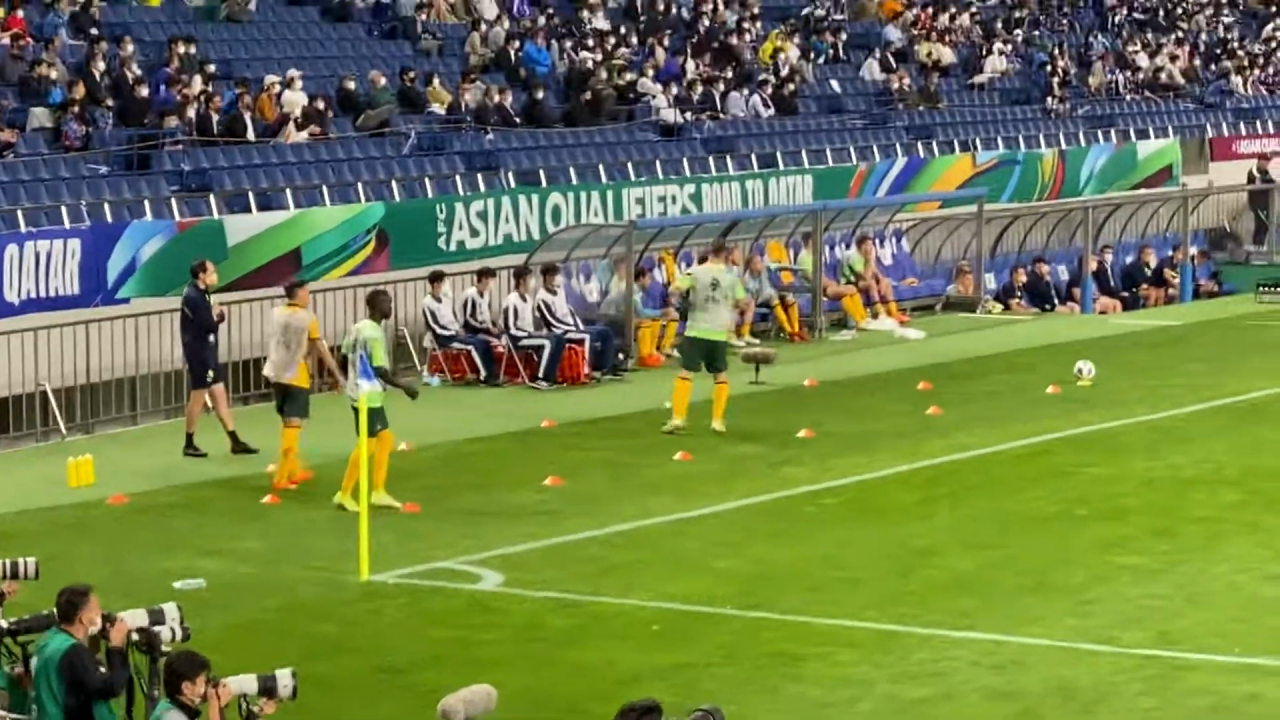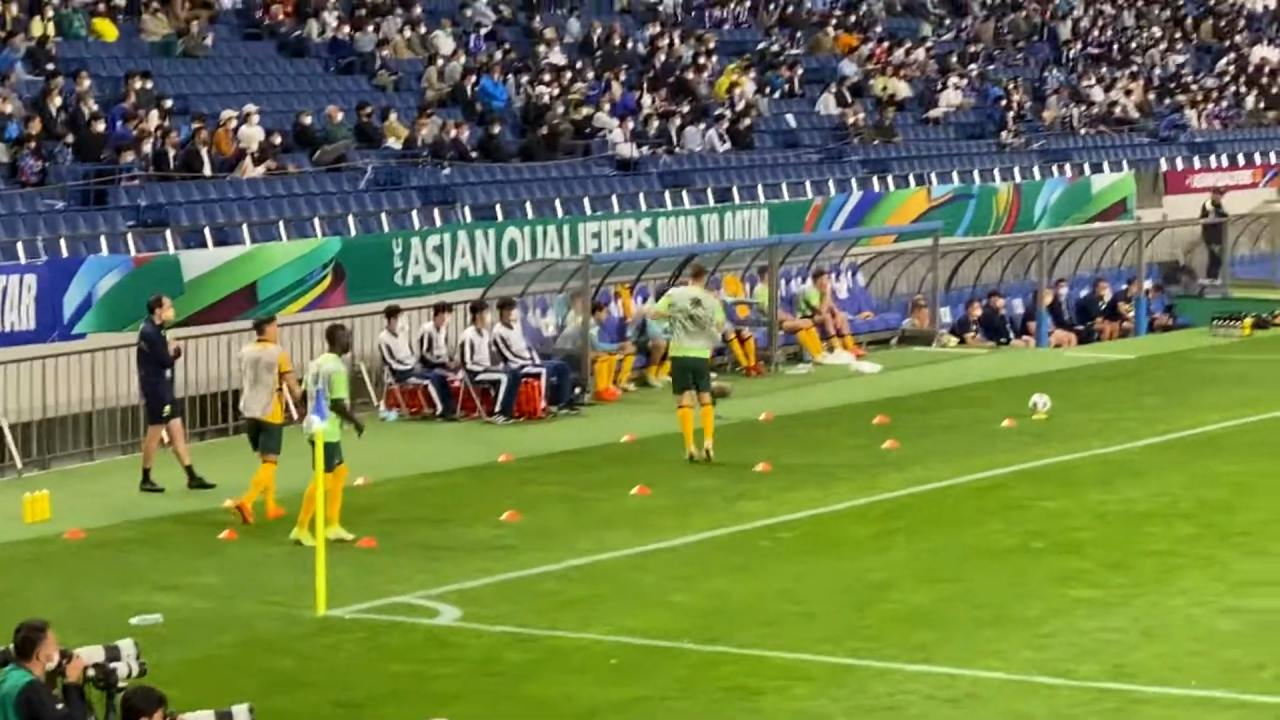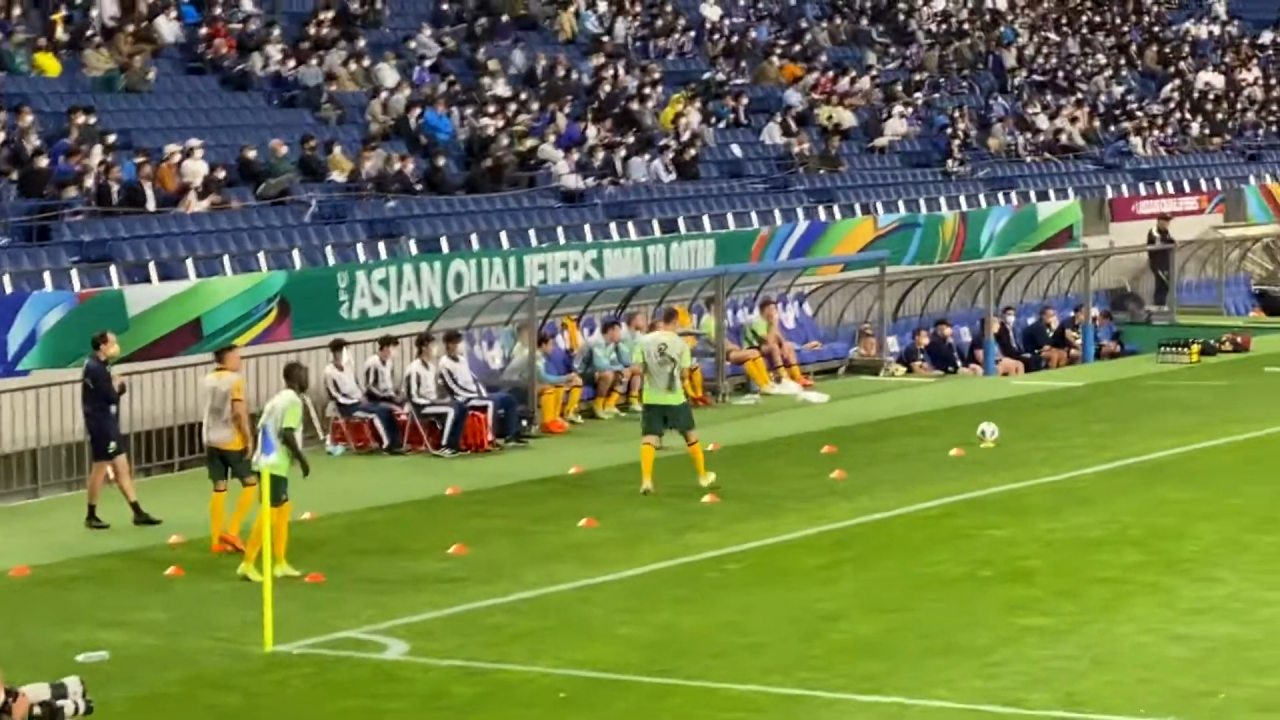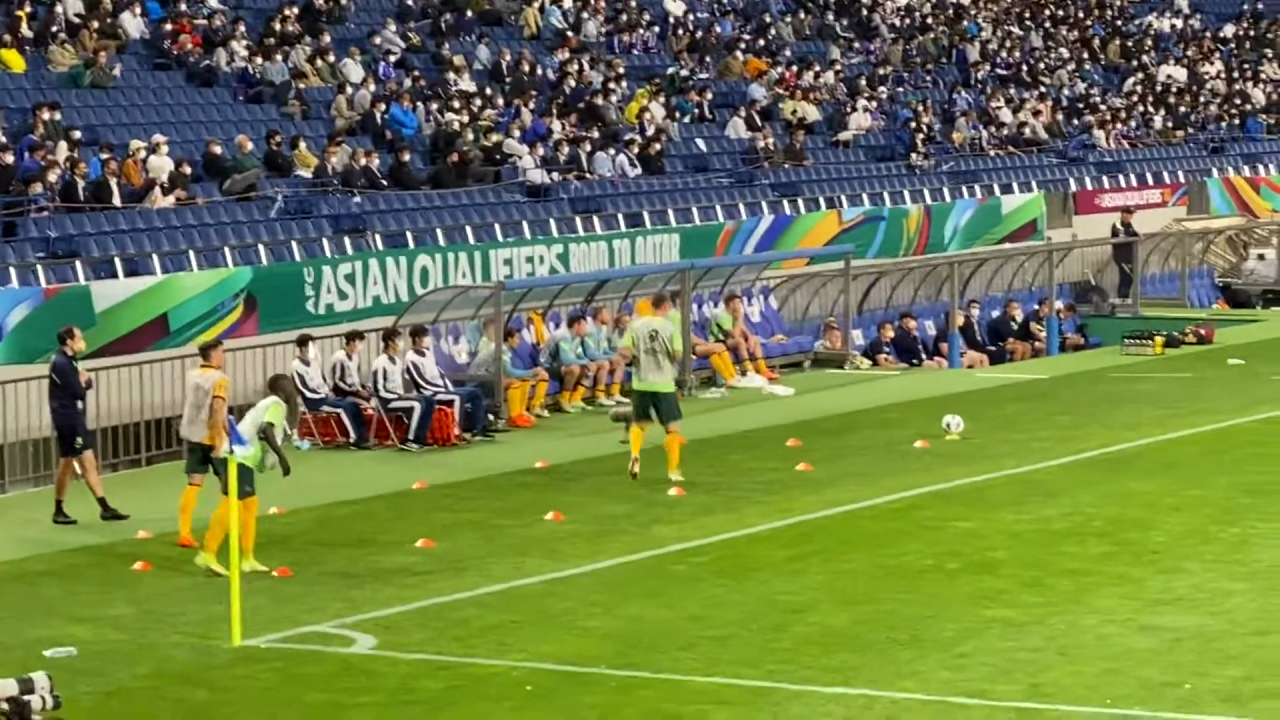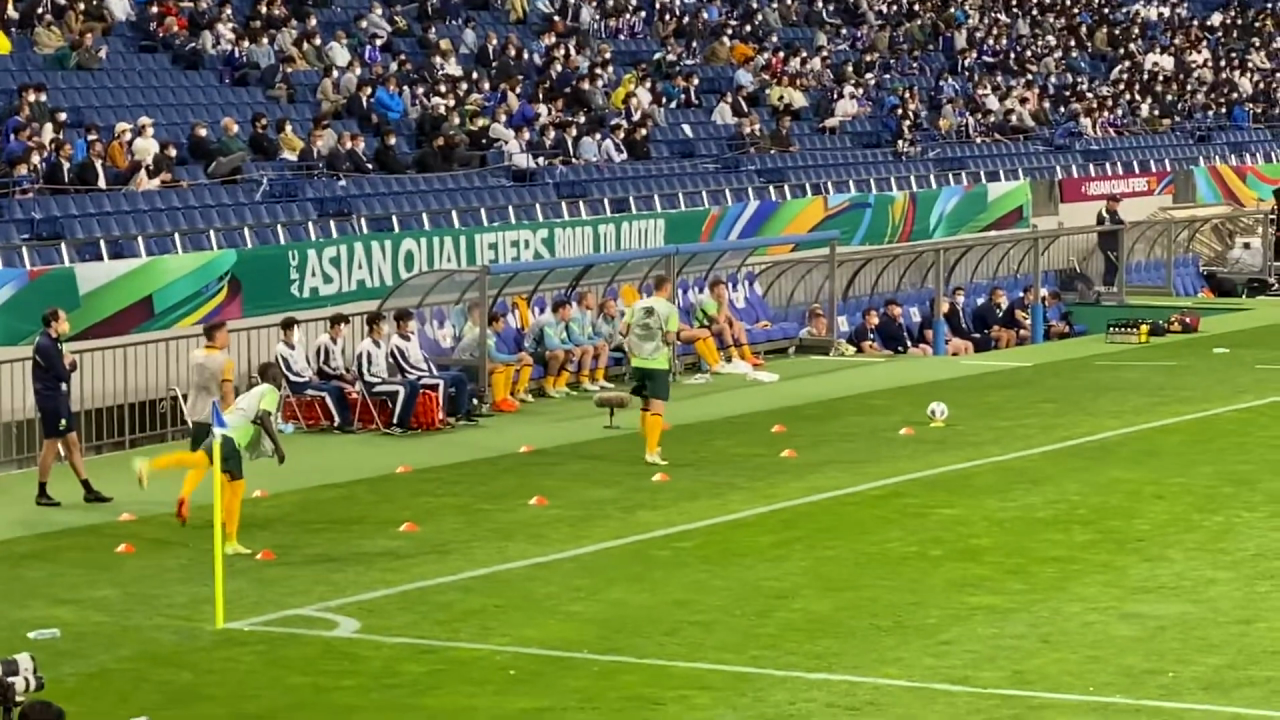
dt=0.2s
person 1, frame 1
left shoulder: (357, 328)
right shoulder: (374, 335)
left elbow: (344, 359)
right elbow: (380, 371)
left wrist: (350, 380)
right wrist: (405, 387)
left hip: (369, 396)
right hip: (368, 398)
left knee: (385, 439)
right knee: (367, 445)
left ankle: (378, 492)
right ankle: (344, 494)
person 1, frame 2
left shoulder: (317, 364)
right shoulder: (337, 368)
left elbow: (304, 394)
right elbow: (338, 403)
right wrist: (356, 422)
left hip: (324, 429)
right hip: (327, 431)
left knee: (339, 473)
right knee: (322, 479)
left ankle: (333, 526)
right ankle: (301, 529)
person 1, frame 3
left shoulder: (278, 400)
right shoulder: (294, 401)
left elbow: (261, 430)
right elbow: (287, 434)
right wrist: (302, 460)
left hip: (266, 461)
right hip: (275, 464)
left knee: (283, 511)
right knee: (269, 514)
left ankle: (280, 564)
right ankle: (247, 564)
person 1, frame 4
left shoulder: (264, 404)
right shoulder: (278, 404)
right elbow: (267, 430)
right wrist: (282, 457)
left hip: (240, 456)
right hip: (241, 457)
left knee: (250, 505)
right knee: (229, 505)
left ankle: (248, 559)
right ankle: (207, 554)
person 1, frame 5
left shoulder: (250, 394)
right shoulder: (271, 391)
right elbow: (263, 418)
right wrist: (278, 445)
left hip: (228, 438)
right hip: (229, 436)
left knee: (237, 489)
right knee: (197, 459)
left ankle: (231, 543)
right ankle: (148, 465)
person 2, frame 1
left shoulder: (276, 314)
right shoulder: (308, 318)
right elbow: (321, 349)
right wrist: (338, 374)
left hip: (276, 376)
right hip: (297, 379)
left knee: (287, 423)
right knee: (293, 427)
left ankle: (296, 471)
right ankle: (281, 478)
person 2, frame 2
left shoulder: (245, 352)
right shoulder: (278, 353)
right elbow: (291, 384)
right wrist: (299, 398)
left hip: (250, 413)
right hip: (271, 414)
left knee: (264, 459)
right knee: (269, 463)
left ankle: (271, 507)
right ankle: (246, 502)
person 2, frame 3
left shoulder: (208, 380)
right shoulder: (235, 380)
right elbow: (240, 412)
right wrist: (249, 440)
left hip: (212, 441)
right hip: (232, 442)
left knee: (219, 489)
right knee: (250, 485)
left ankle: (217, 540)
right ankle: (232, 531)
person 2, frame 4
left shoulder: (192, 376)
right shoulder: (219, 378)
right elbow: (218, 410)
right wrist: (220, 440)
left hip: (192, 437)
right hip: (212, 438)
left knee: (194, 484)
left ankle: (185, 533)
person 2, frame 5
left shoulder: (195, 356)
right shoulder: (224, 360)
left elbow: (196, 385)
right elbow: (228, 393)
left hip: (197, 416)
left ankle: (184, 497)
person 3, frame 1
left shoulder: (201, 294)
right shoulder: (193, 296)
left elbow: (219, 317)
right elbow: (210, 325)
left wrist: (217, 313)
right wrist: (214, 316)
left hip: (208, 351)
right hip: (199, 353)
left knee: (219, 395)
right knee: (198, 397)
left ankle: (235, 441)
right ankle: (189, 444)
person 3, frame 2
left shoulder: (157, 330)
right shoulder: (149, 332)
left elbow: (175, 352)
right elbow: (166, 361)
left wrist: (172, 349)
right wrist: (171, 351)
left hip: (164, 387)
right hip: (155, 388)
left knee: (177, 431)
right knee: (155, 433)
left ankle: (192, 477)
right ankle: (146, 479)
person 3, frame 3
left shoulder: (101, 365)
right shoulder: (94, 368)
left elbow: (119, 389)
right elbow: (111, 396)
left wrist: (116, 385)
right wrist: (115, 388)
left hip: (109, 423)
right hip: (100, 424)
left knee: (122, 467)
right knee: (100, 469)
left ankle: (138, 513)
right ankle: (91, 516)
person 3, frame 4
left shoulder: (68, 360)
right shoulder: (61, 363)
left elbow: (86, 383)
right elbow: (78, 393)
left wrist: (83, 381)
right wrist: (81, 383)
left hip: (76, 418)
right hip: (67, 419)
left knee: (89, 462)
right knee: (67, 465)
left ankle: (105, 508)
right ankle: (58, 511)
person 3, frame 5
left shoulder: (53, 342)
right shoulder: (45, 345)
left elbow: (71, 365)
right elbow: (62, 374)
left wrist: (68, 362)
right wrist: (66, 365)
left hip: (60, 400)
right hip: (51, 401)
left knee: (72, 444)
right knee: (51, 446)
left ankle: (88, 490)
right ankle: (41, 493)
person 4, frame 1
left shoulder: (695, 272)
right shoulder: (732, 276)
left elbow: (675, 290)
right elbow: (743, 304)
left hip: (695, 333)
right hip: (719, 334)
left knee: (685, 375)
right knee: (721, 378)
left ankle: (678, 418)
right ankle: (717, 420)
person 4, frame 2
left shoulder: (674, 293)
right shoulder: (712, 299)
left elbow: (654, 314)
right elbow: (720, 327)
left wrist: (668, 315)
left hip: (680, 354)
right hip: (702, 354)
left knee: (685, 401)
right knee: (705, 398)
left ankle: (691, 447)
right ankle: (708, 442)
person 4, frame 3
left shoulder: (645, 340)
right shoulder: (681, 344)
right elbow: (684, 373)
left hip: (652, 399)
right hip: (675, 399)
left knee: (649, 441)
right knee: (691, 437)
left ankle: (646, 480)
right ankle: (703, 475)
person 4, frame 4
left shoulder: (636, 325)
right shoulder: (671, 328)
left elbow: (623, 352)
right elbow: (678, 356)
left hip: (640, 385)
right hip: (664, 385)
left knee: (639, 424)
right knee: (672, 428)
left ankle: (635, 454)
right ankle: (673, 471)
person 4, frame 5
left shoulder: (637, 306)
right shoulder: (670, 309)
left elbow: (623, 329)
right elbow: (670, 338)
left hip: (638, 363)
right hip: (658, 364)
left knee: (646, 404)
right knee: (657, 407)
left ankle: (651, 446)
right ankle: (651, 452)
